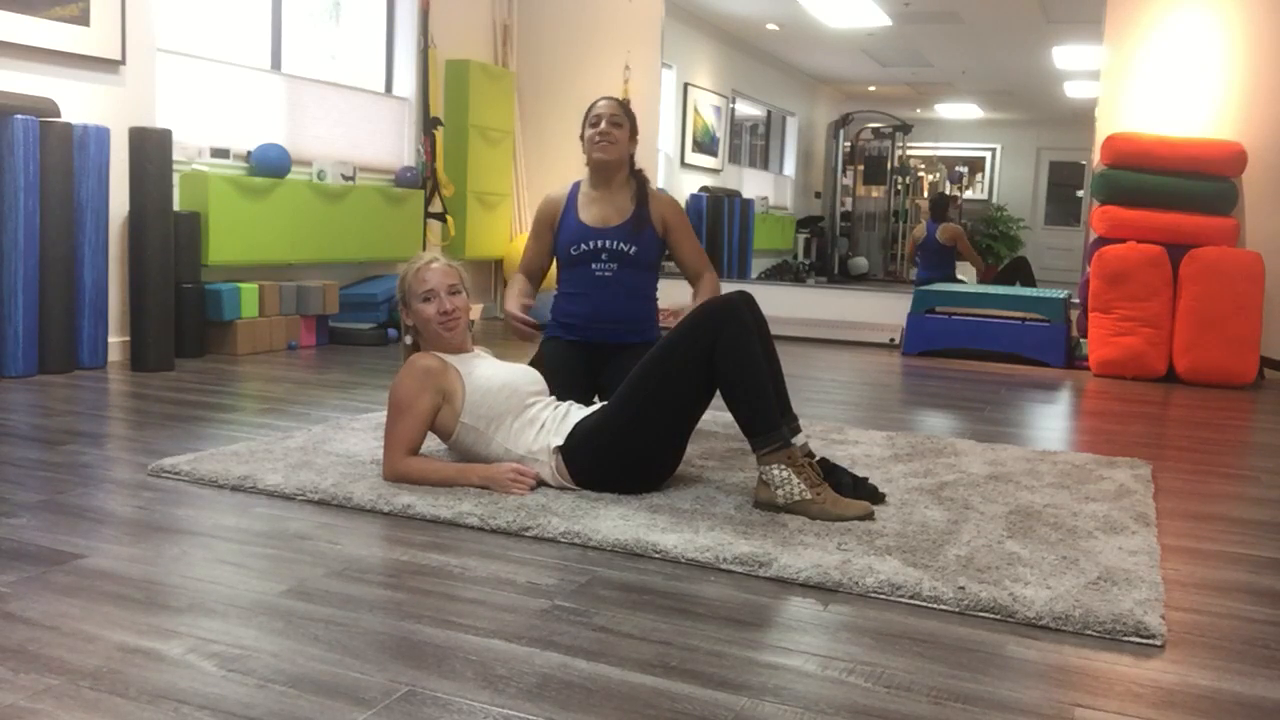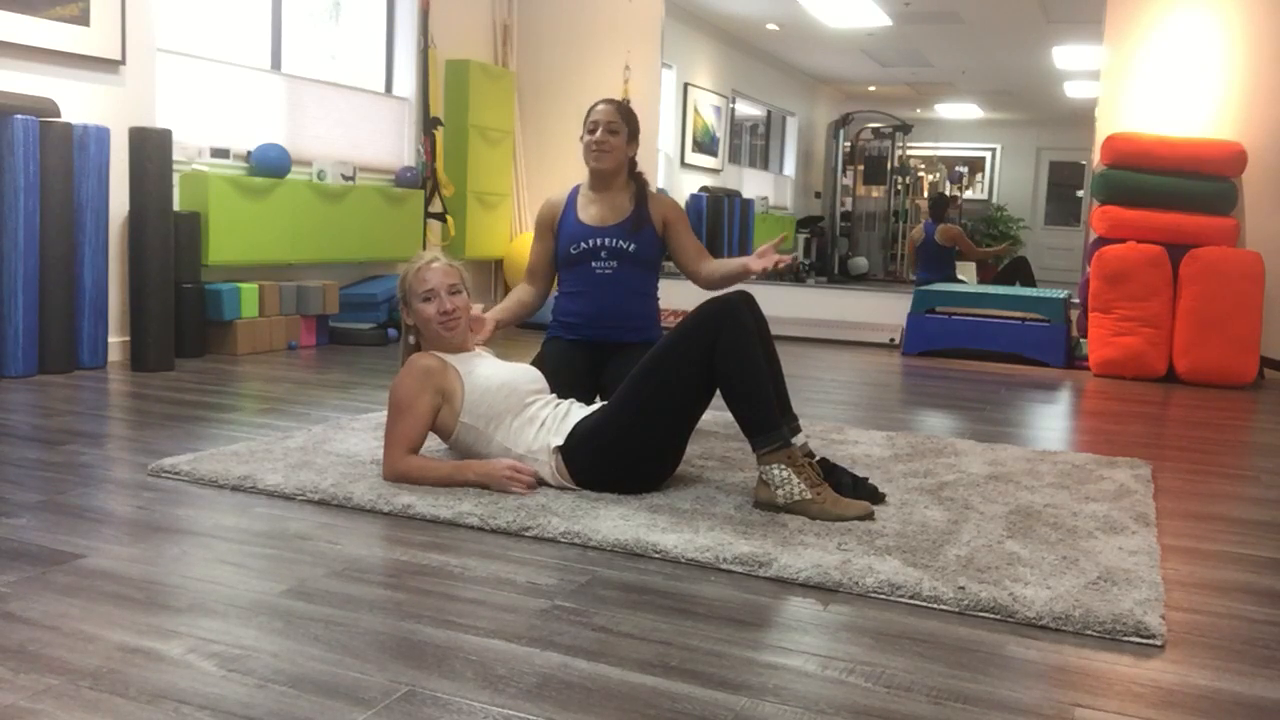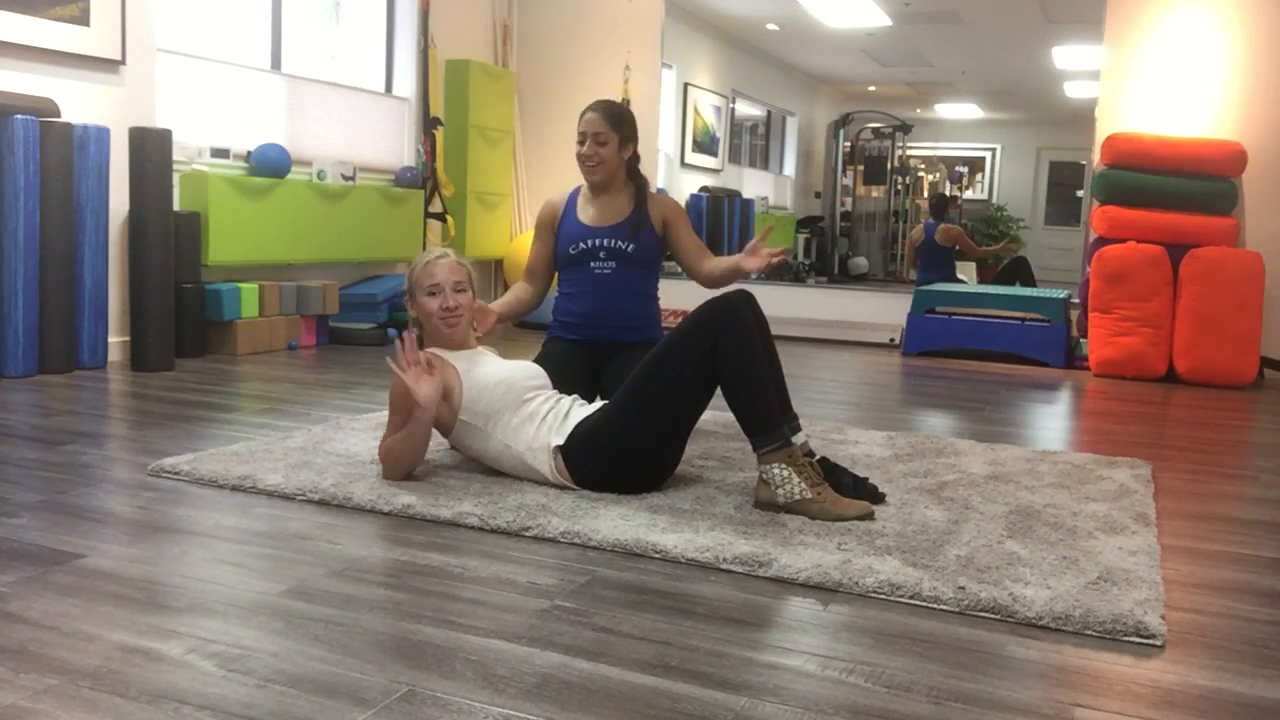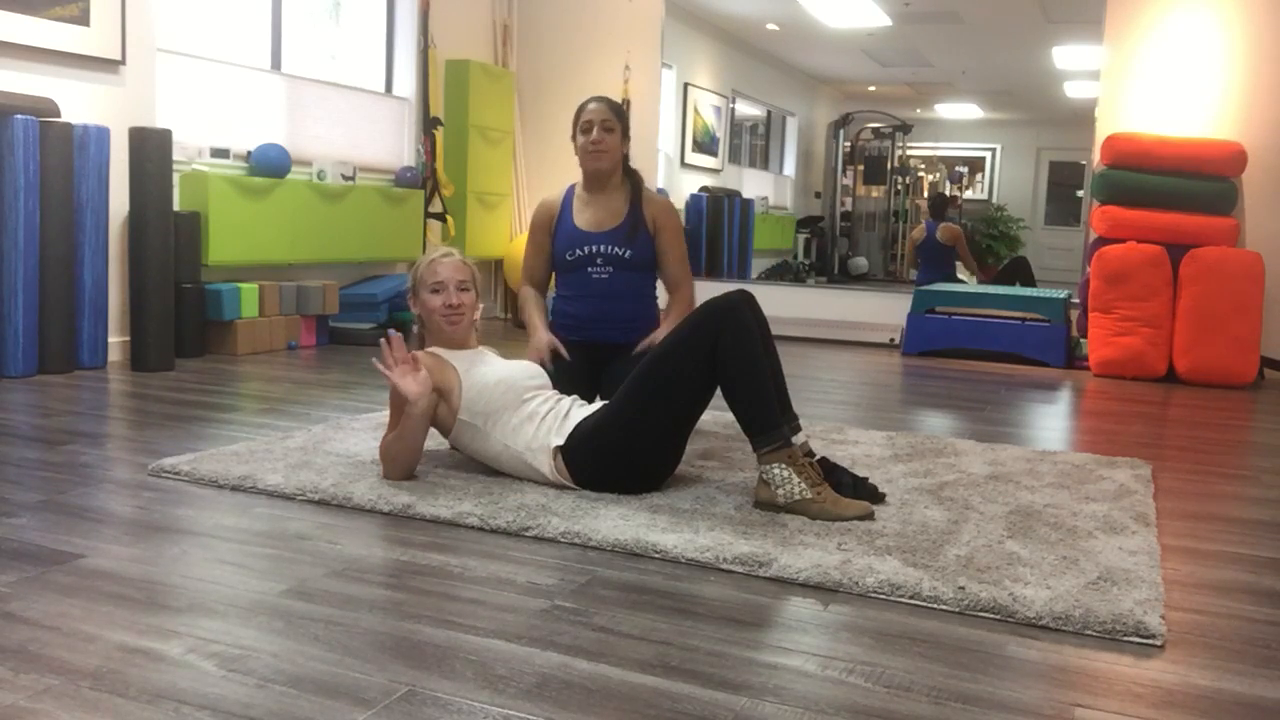
dt=0.3s
person 1, frame 1
left shoulder: (480, 357)
right shoulder: (424, 372)
right elbow: (396, 465)
right wrist: (484, 473)
left hip: (600, 440)
right hip: (590, 458)
left knee: (736, 308)
right knee: (721, 318)
left ankle: (793, 460)
right ankle: (784, 478)
person 1, frame 2
left shoulder: (479, 357)
right shoulder: (424, 372)
right elbow: (395, 465)
right wrist: (480, 470)
left hip: (600, 440)
right hip: (590, 458)
left knee: (736, 306)
right knee: (722, 318)
left ankle: (791, 458)
right ankle: (783, 477)
person 1, frame 3
left shoulder: (483, 355)
right shoulder: (427, 368)
right elbow: (393, 467)
right wrist: (424, 409)
left hip: (603, 440)
right hip: (591, 457)
left knee: (736, 307)
right knee: (723, 318)
left ankle: (792, 459)
right ankle: (782, 477)
person 1, frame 4
left shoulder: (484, 356)
right shoulder: (427, 368)
right elbow: (395, 467)
right wrist: (414, 405)
left hip: (600, 438)
right hip: (590, 456)
left knee: (736, 307)
right knee: (723, 318)
left ankle: (793, 461)
right ankle: (783, 476)
person 2, frame 1
left shoulder: (660, 207)
right shoulder: (556, 205)
left elbow: (703, 273)
right elbow: (527, 274)
right wrist: (512, 304)
left hip: (634, 347)
right hip: (567, 343)
person 2, frame 2
left shoulder: (660, 209)
right shoulder: (556, 209)
left elbow: (703, 269)
right elbow: (534, 285)
left wrist: (747, 264)
right wrist: (494, 317)
left hip: (636, 347)
right hip: (569, 343)
person 2, frame 3
left shoulder: (659, 209)
right shoulder: (557, 210)
left elbow: (704, 266)
right elbow: (531, 281)
left wrist: (740, 262)
right wrist: (496, 309)
left hip: (636, 346)
right hip: (569, 341)
person 2, frame 4
left shoulder: (655, 209)
right shoulder: (551, 210)
left elbow: (680, 287)
right elbow: (532, 284)
left wrist: (668, 330)
right wrist: (539, 330)
left hip: (634, 348)
right hip: (569, 345)
